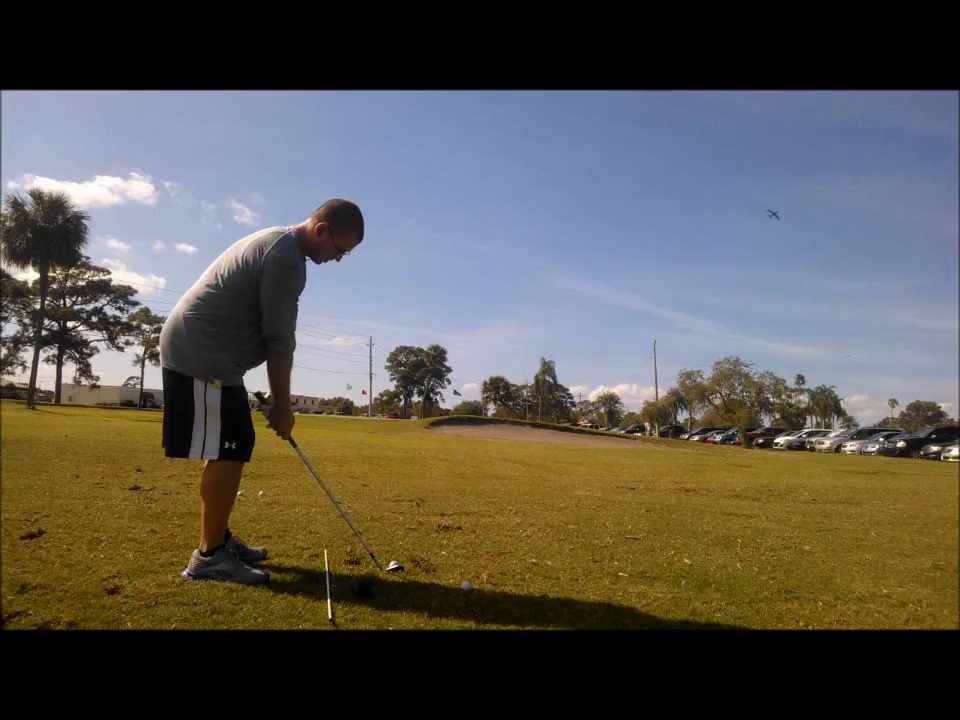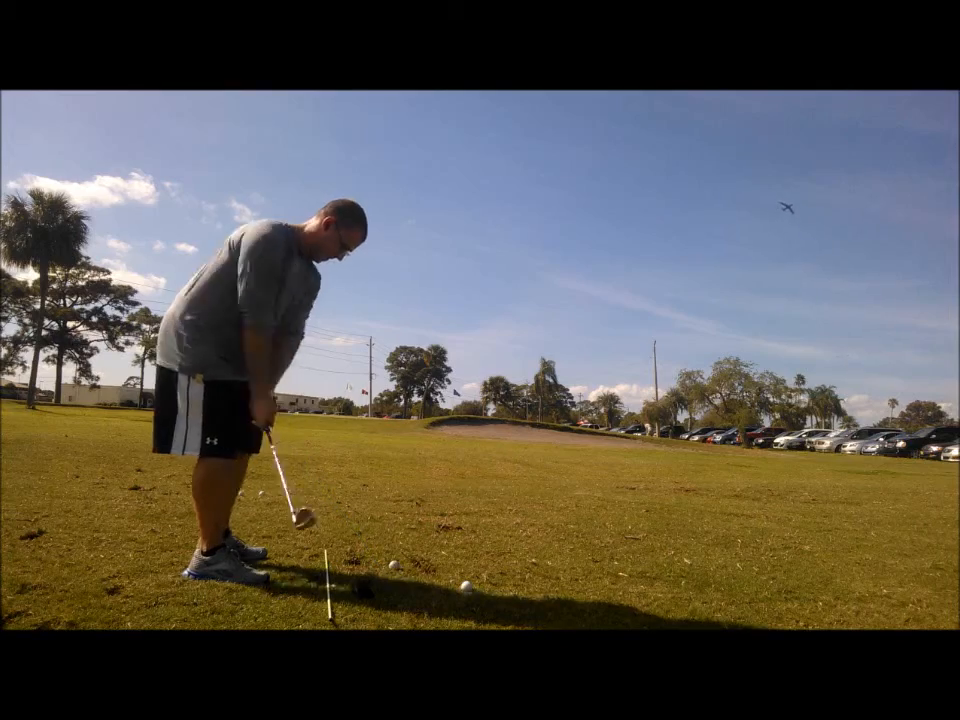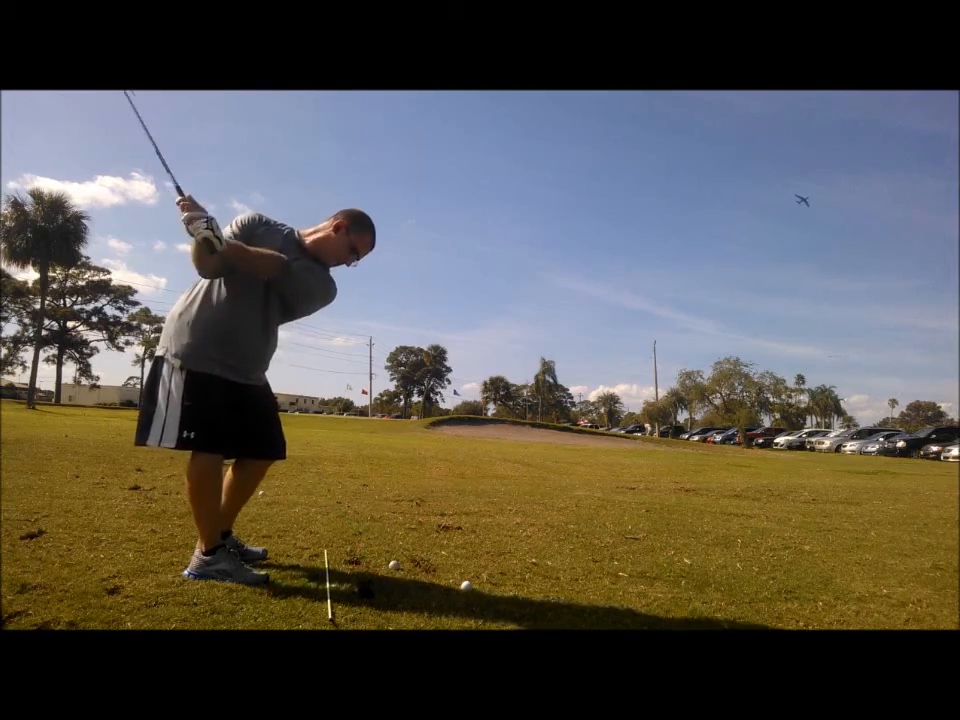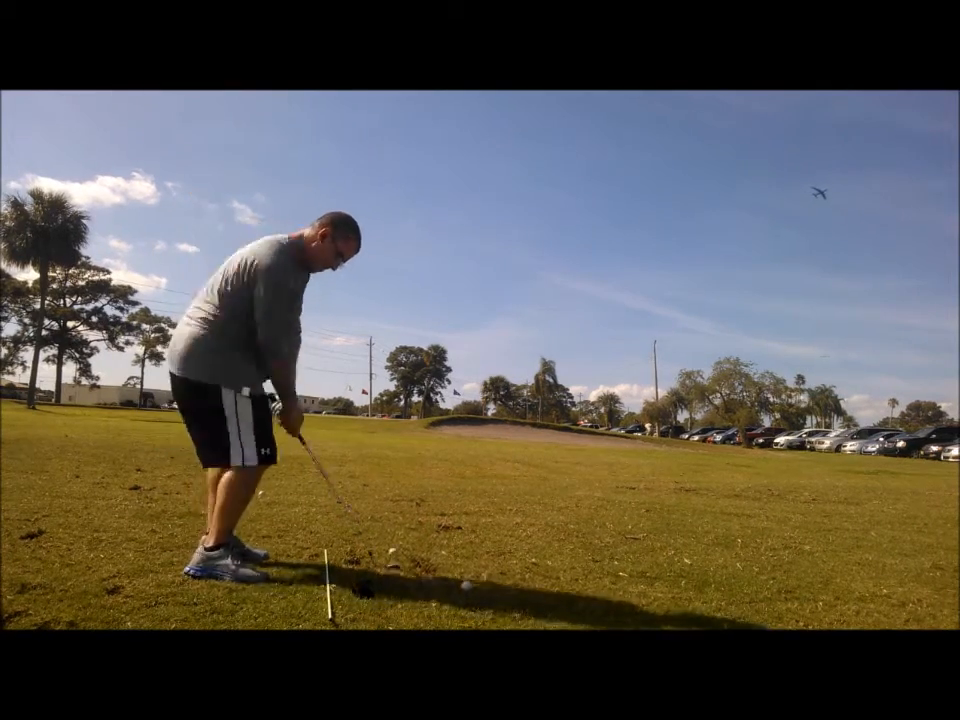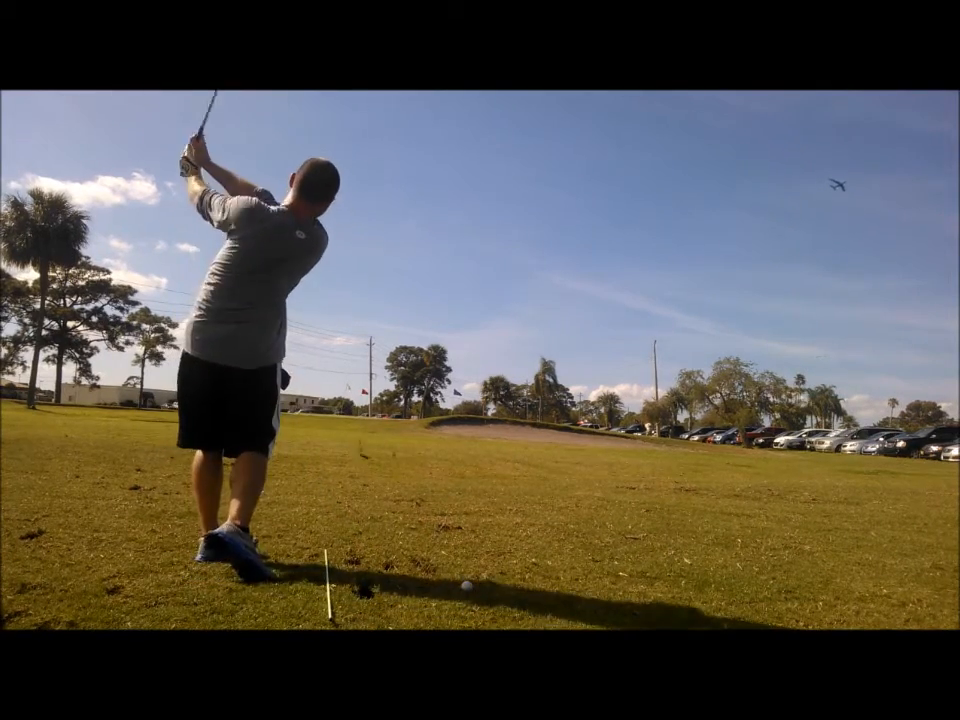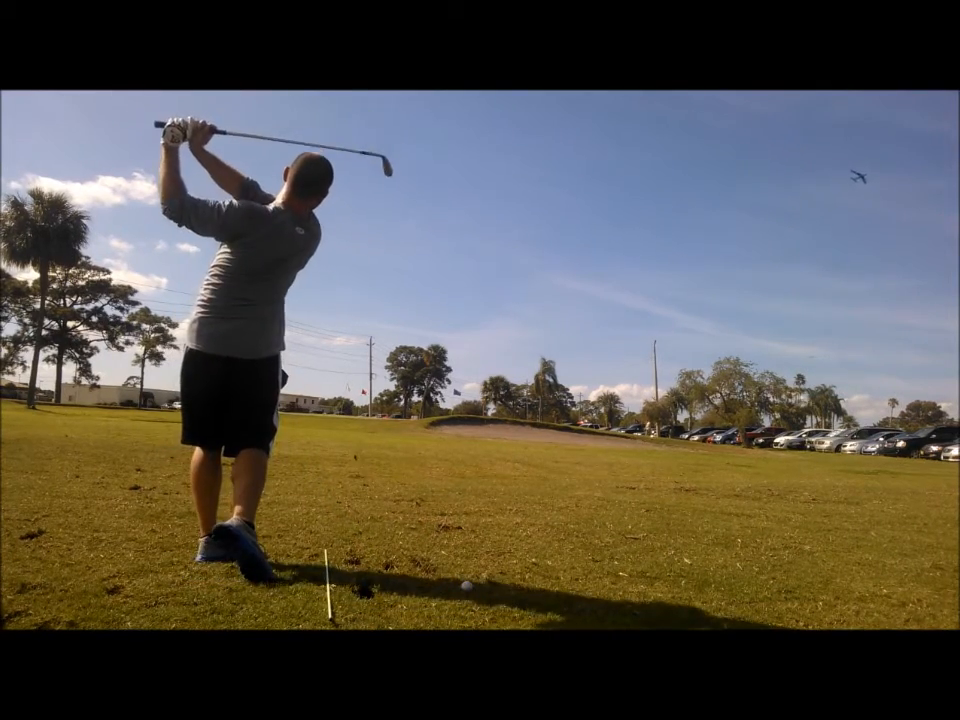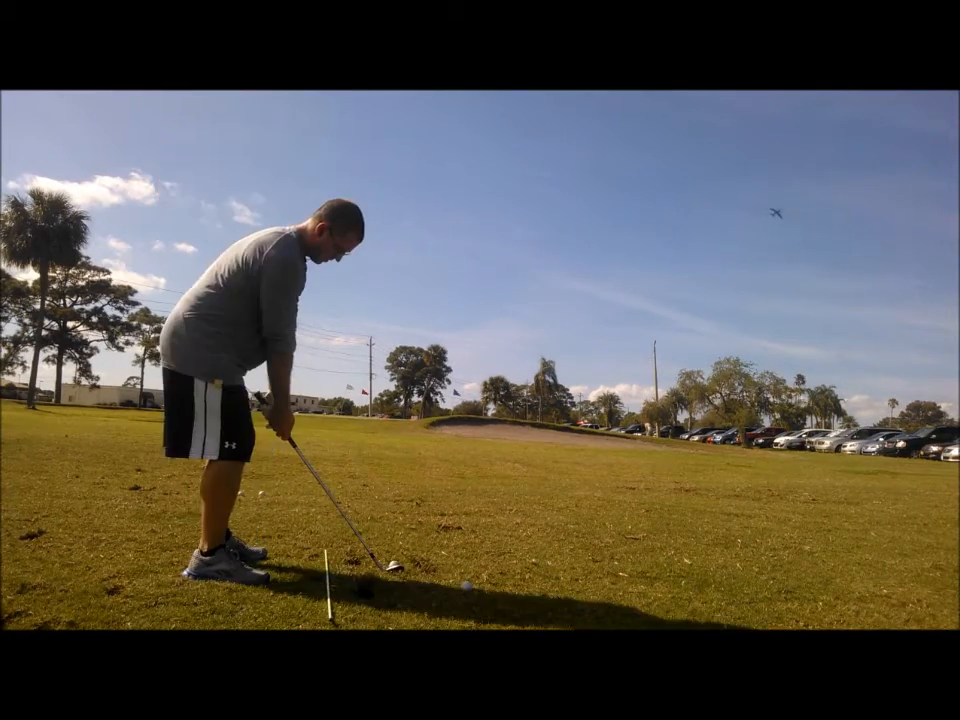
dt=0.5s
person 1, frame 1
left shoulder: (279, 245)
right shoulder: (285, 257)
left elbow: (274, 333)
right elbow: (279, 339)
left wrist: (276, 398)
right wrist: (282, 404)
left hip: (212, 352)
right hip: (200, 352)
left knee: (233, 451)
right knee: (227, 452)
left ankle: (219, 539)
right ankle: (208, 556)
person 1, frame 2
left shoulder: (310, 280)
right shoulder: (269, 239)
left elbow: (290, 335)
right elbow: (253, 319)
left wrist: (267, 390)
right wrist: (259, 394)
left hip: (234, 362)
right hip: (193, 351)
left knee: (240, 448)
right knee: (215, 450)
left ankle: (220, 537)
right ankle: (208, 555)
person 1, frame 3
left shoulder: (320, 284)
right shoulder: (258, 226)
left elbow: (276, 268)
right elbow: (207, 264)
left wrist: (216, 239)
right wrist: (205, 232)
left hip: (246, 371)
right hip: (193, 350)
left knee: (261, 453)
right knee: (209, 449)
left ankle: (222, 537)
right ankle: (208, 554)
person 1, frame 4
left shoulder: (279, 248)
right shoulder: (280, 267)
left elbow: (285, 340)
right elbow: (275, 346)
left wrist: (286, 400)
right wrist: (289, 400)
left hip: (193, 361)
right hip: (217, 367)
left knee: (226, 454)
right knee: (250, 457)
left ankle: (219, 538)
right ankle: (212, 552)
person 1, frame 5
left shoulder: (247, 214)
right shoulder: (316, 241)
left elbow: (204, 202)
left wrist: (193, 169)
right wrist: (208, 163)
left hip: (203, 345)
right hip: (256, 357)
left knee: (207, 445)
right knee: (253, 447)
left ankle: (210, 536)
right ankle: (235, 528)
person 1, frame 6
left shoulder: (251, 220)
right shoulder: (309, 233)
left elbow: (175, 206)
right elbow: (247, 188)
left wrist: (172, 146)
right wrist: (199, 149)
left hip: (206, 344)
right hip: (257, 352)
left knee: (206, 444)
right knee: (252, 444)
left ankle: (210, 538)
right ankle: (241, 523)
person 1, frame 7
left shoulder: (281, 246)
right shoulder: (285, 256)
left elbow: (276, 334)
right elbow: (279, 338)
left wrist: (276, 398)
right wrist: (281, 402)
left hip: (211, 354)
right hip: (200, 353)
left knee: (232, 450)
right knee: (228, 451)
left ankle: (218, 539)
right ankle: (209, 555)
